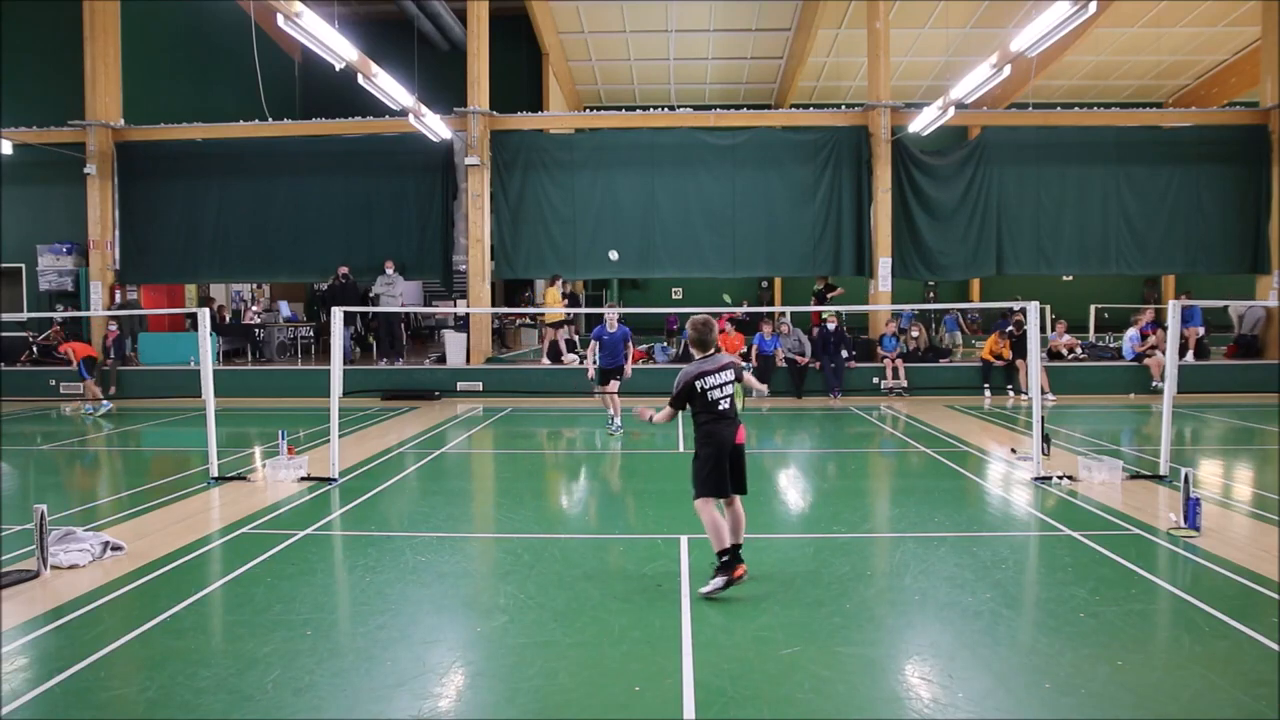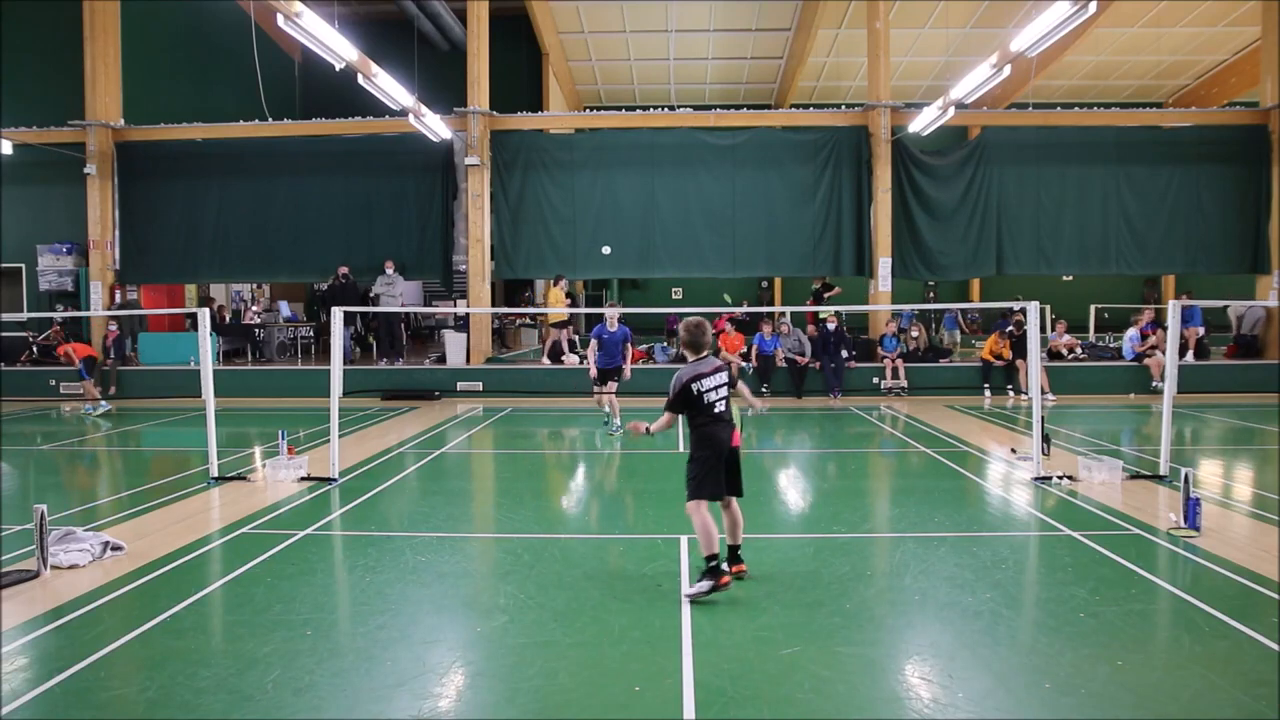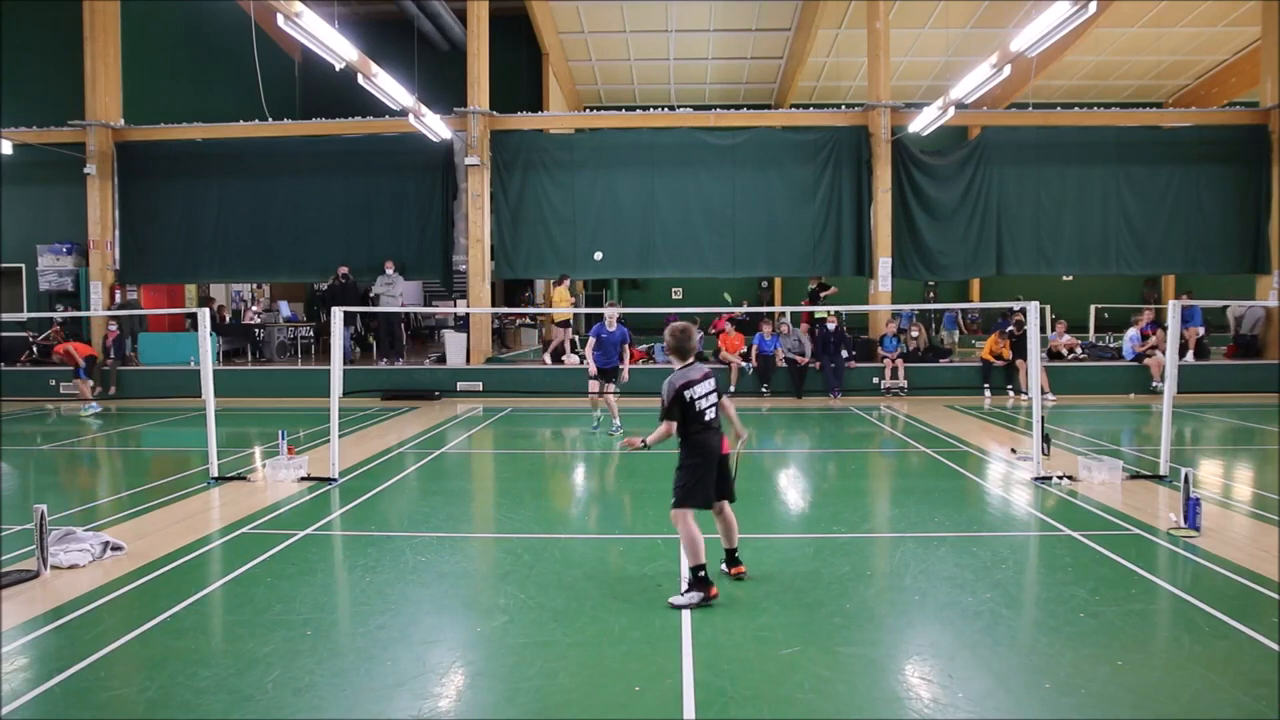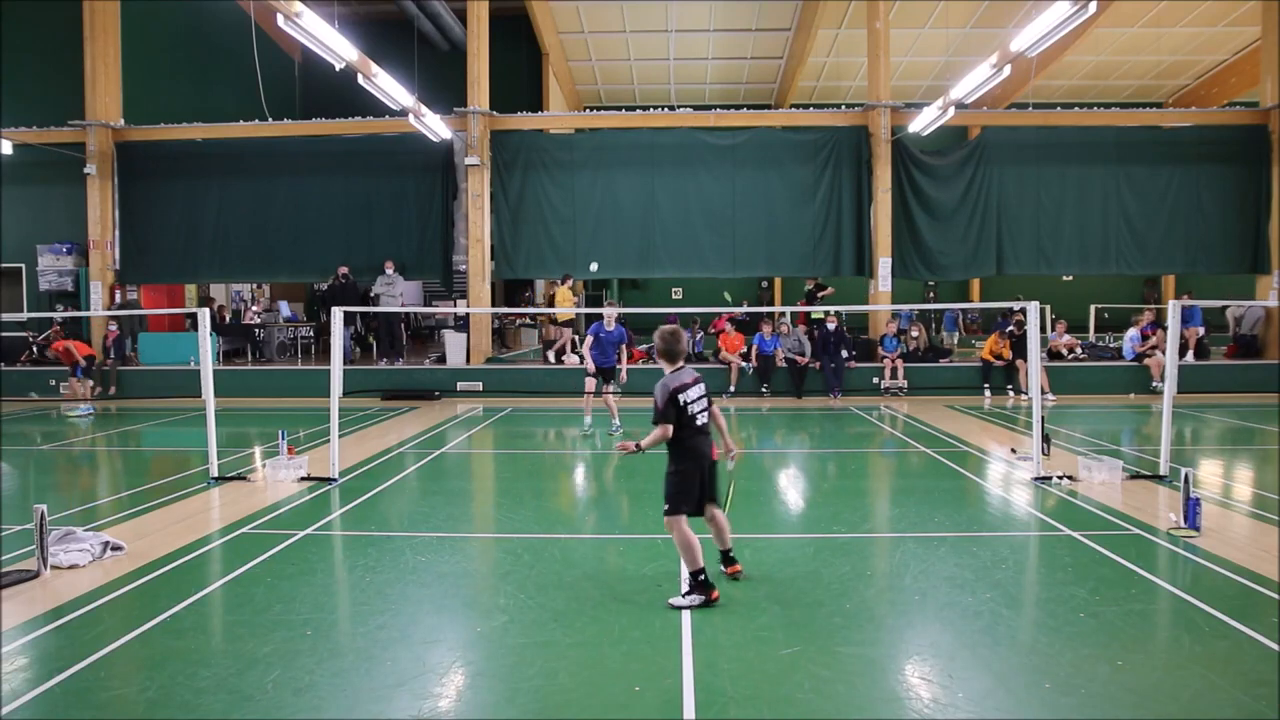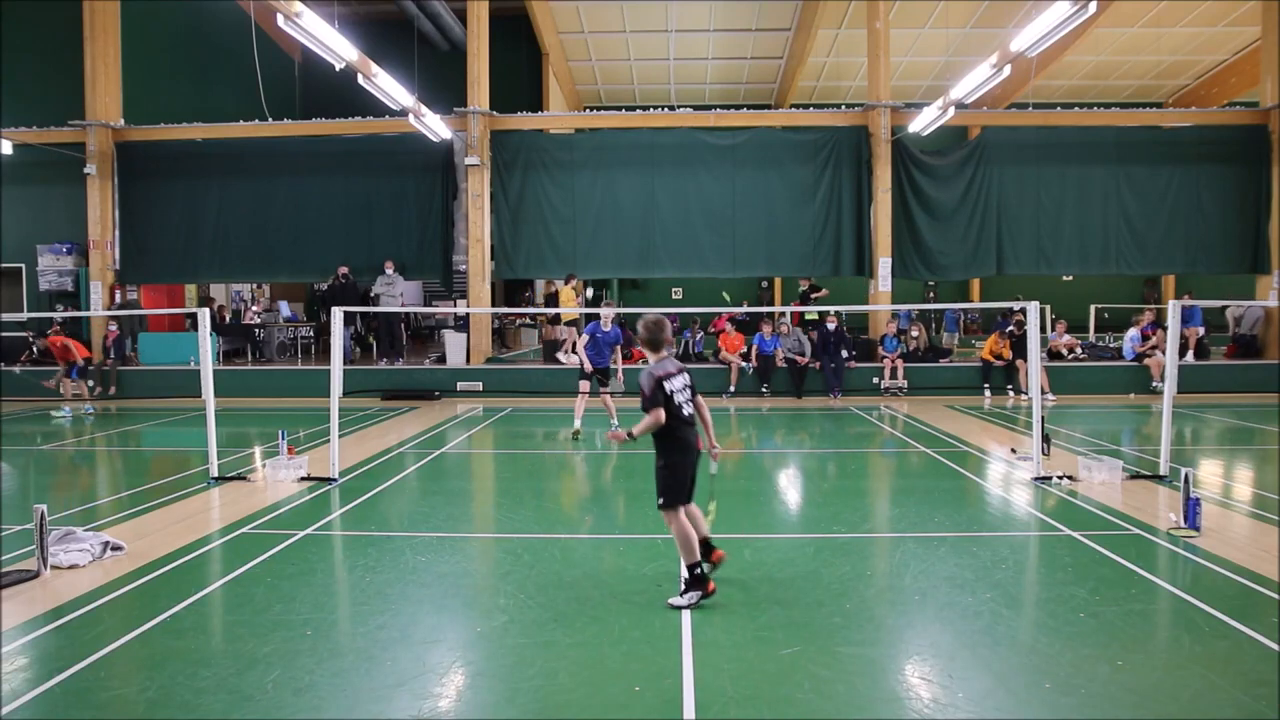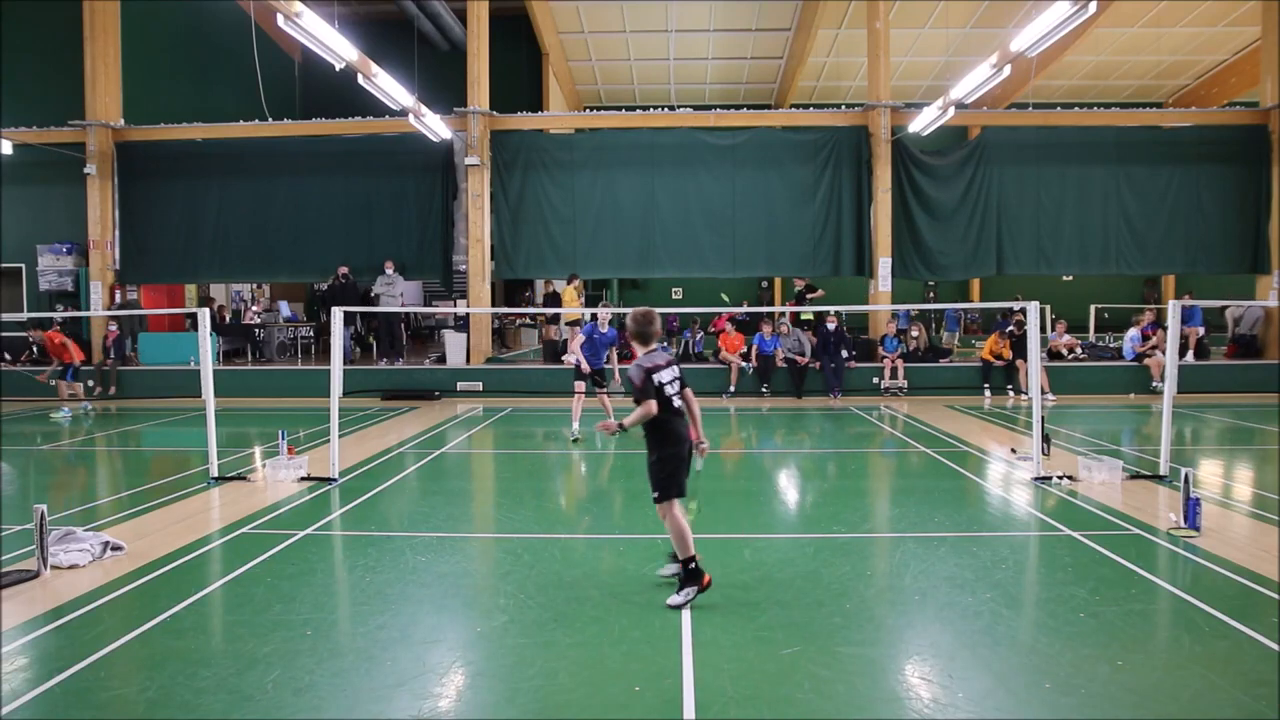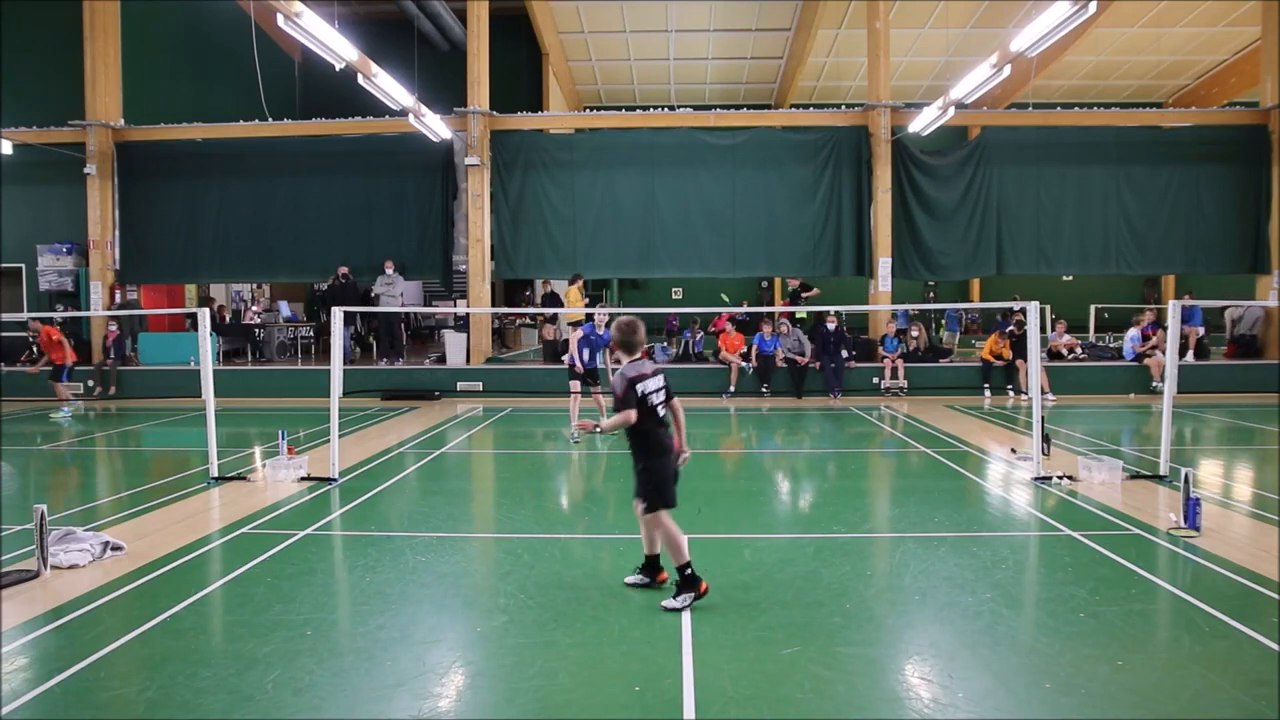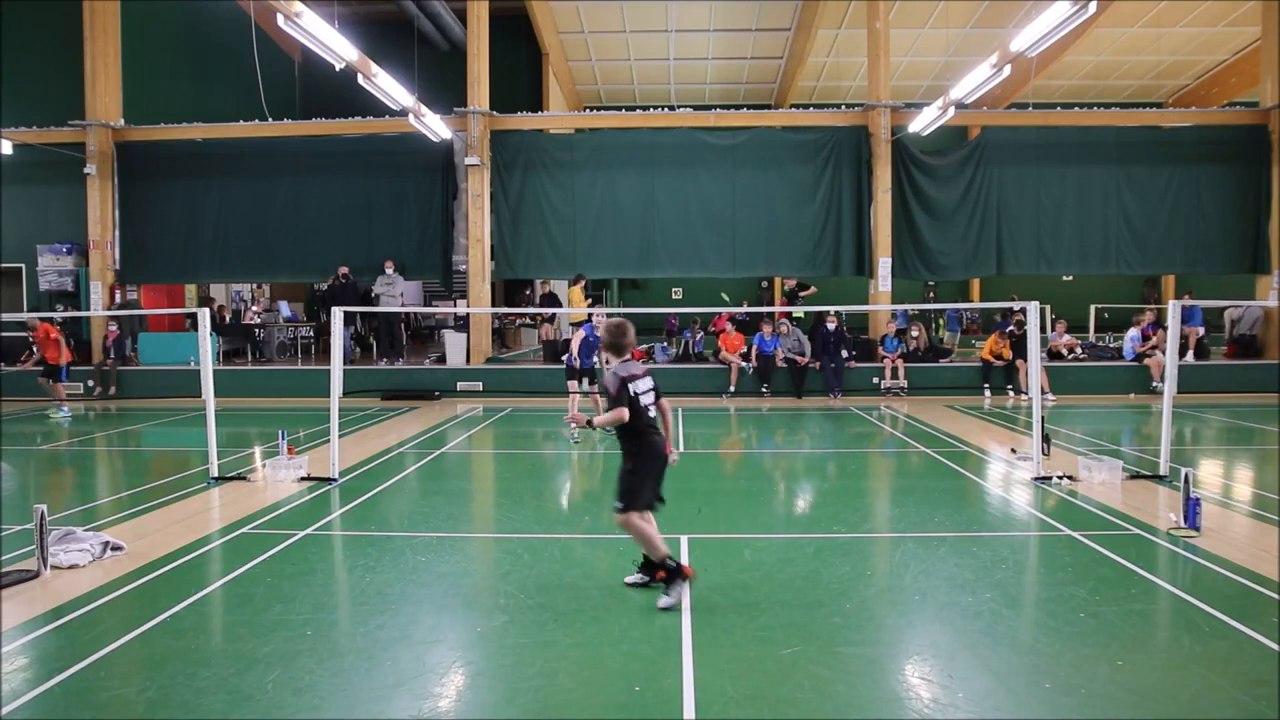
dt=0.1s
person 1, frame 1
left shoulder: (688, 375)
right shoulder: (728, 363)
left elbow: (671, 413)
right elbow: (744, 377)
left wrist: (652, 417)
right wrist: (759, 387)
left hip: (710, 441)
right hip: (734, 436)
left knee: (705, 504)
right knee: (731, 499)
left ankle: (726, 566)
right ankle: (735, 558)
person 1, frame 2
left shoulder: (683, 377)
right shoulder: (720, 366)
left elbow: (670, 419)
right elbow: (737, 385)
left wrist: (648, 429)
right wrist: (753, 402)
left hip: (705, 443)
right hip: (729, 438)
left knee: (696, 506)
right knee: (728, 501)
left ankle: (714, 572)
right ankle: (735, 560)
person 1, frame 3
left shoulder: (673, 384)
right shoulder: (706, 372)
left elbow: (669, 428)
right elbow: (724, 404)
left wrist: (643, 443)
right wrist: (739, 429)
left hip: (695, 453)
right hip: (718, 446)
left knee: (681, 515)
right knee: (721, 505)
left ankle: (701, 584)
right ankle: (733, 562)
person 1, frame 4
left shoulder: (665, 387)
right shoulder: (696, 377)
left elbow: (665, 432)
right elbow: (714, 412)
left wrist: (638, 446)
right wrist: (728, 443)
left hip: (684, 458)
right hip: (706, 451)
left knee: (674, 521)
right knee: (710, 510)
left ankle: (702, 586)
right ankle: (729, 561)
person 1, frame 5
left shoulder: (650, 376)
right shoulder: (679, 368)
left elbow: (657, 417)
right elbow: (700, 405)
left wrist: (630, 435)
right wrist: (712, 441)
left hip: (672, 450)
right hip: (691, 444)
left knee: (672, 514)
right knee: (684, 505)
left ankle: (699, 581)
right ankle: (710, 551)
person 1, frame 6
left shoulder: (639, 368)
right shoulder: (670, 361)
left elbow: (650, 409)
right elbow: (689, 398)
left wrist: (621, 425)
right wrist: (699, 436)
left hip: (664, 442)
right hip: (682, 436)
left knee: (666, 508)
right knee: (671, 500)
left ankle: (694, 575)
right ankle: (679, 559)
person 1, frame 7
left shoulder: (622, 378)
right shoulder: (654, 370)
left elbow: (629, 417)
right elbow: (676, 407)
left wrist: (598, 427)
right wrist: (682, 444)
left hip: (650, 453)
right hip: (666, 446)
left knee: (655, 516)
right knee: (649, 509)
left ankle: (691, 581)
right ankle: (651, 568)
person 1, frame 8
left shoulder: (615, 377)
right shoulder: (643, 371)
left elbow: (622, 415)
right elbow: (664, 408)
left wrist: (590, 422)
right wrist: (669, 446)
left hip: (640, 454)
right hip: (656, 448)
left knee: (627, 518)
right knee: (639, 511)
left ankle: (675, 570)
right ankle: (651, 568)
